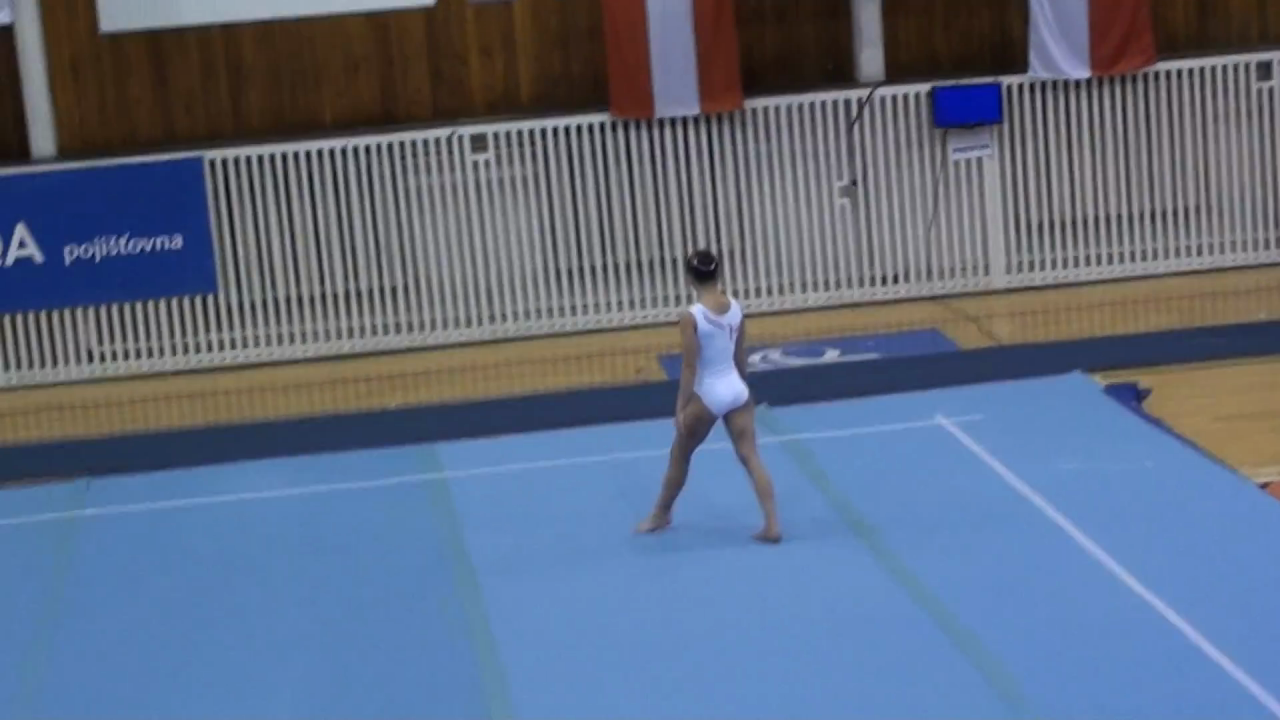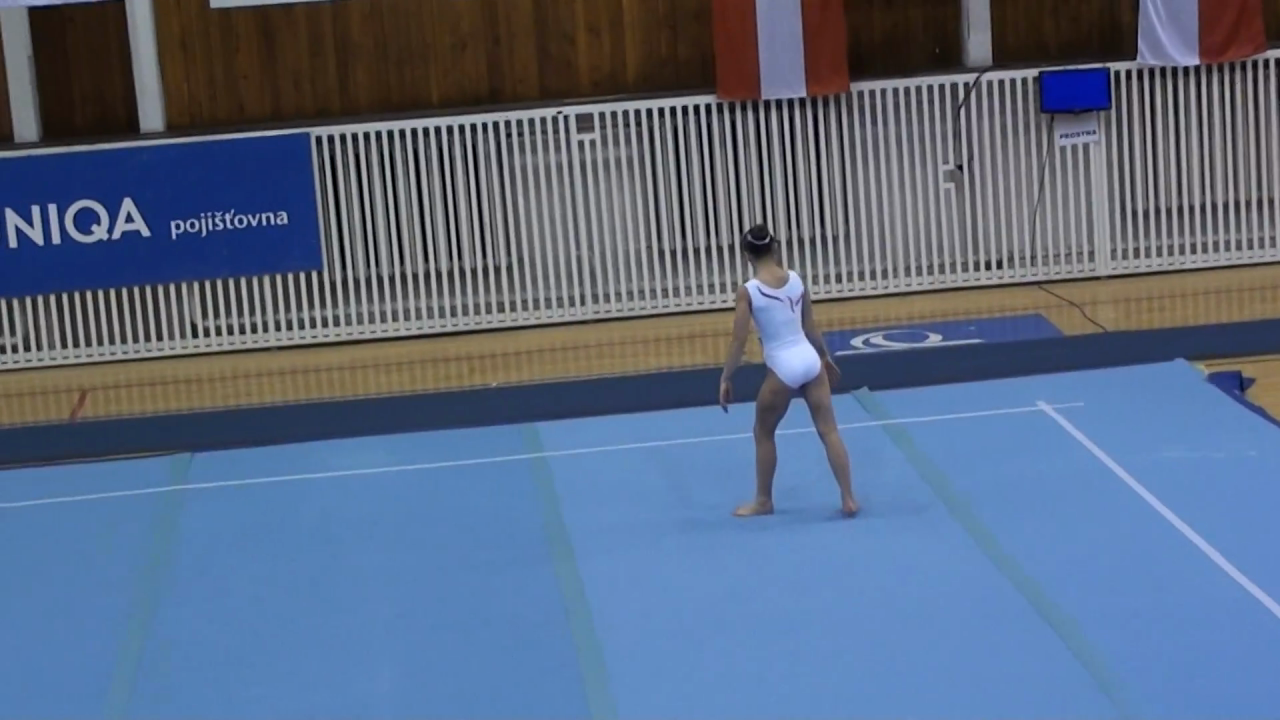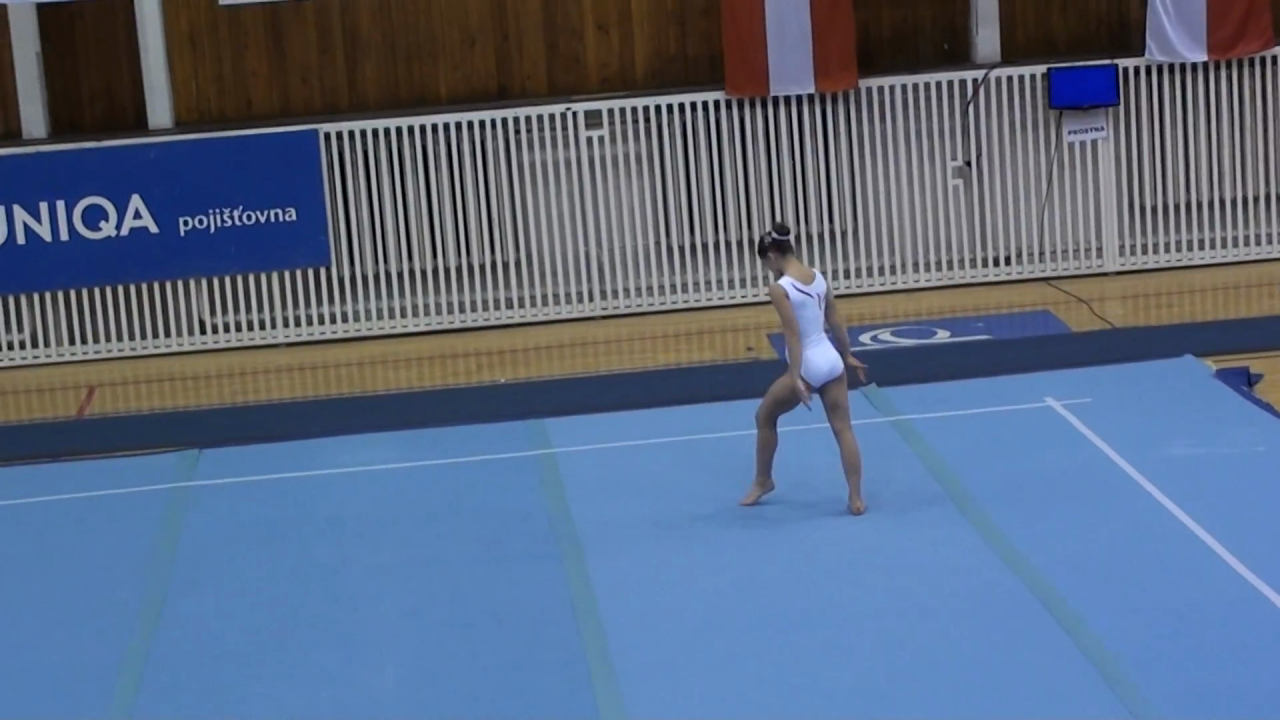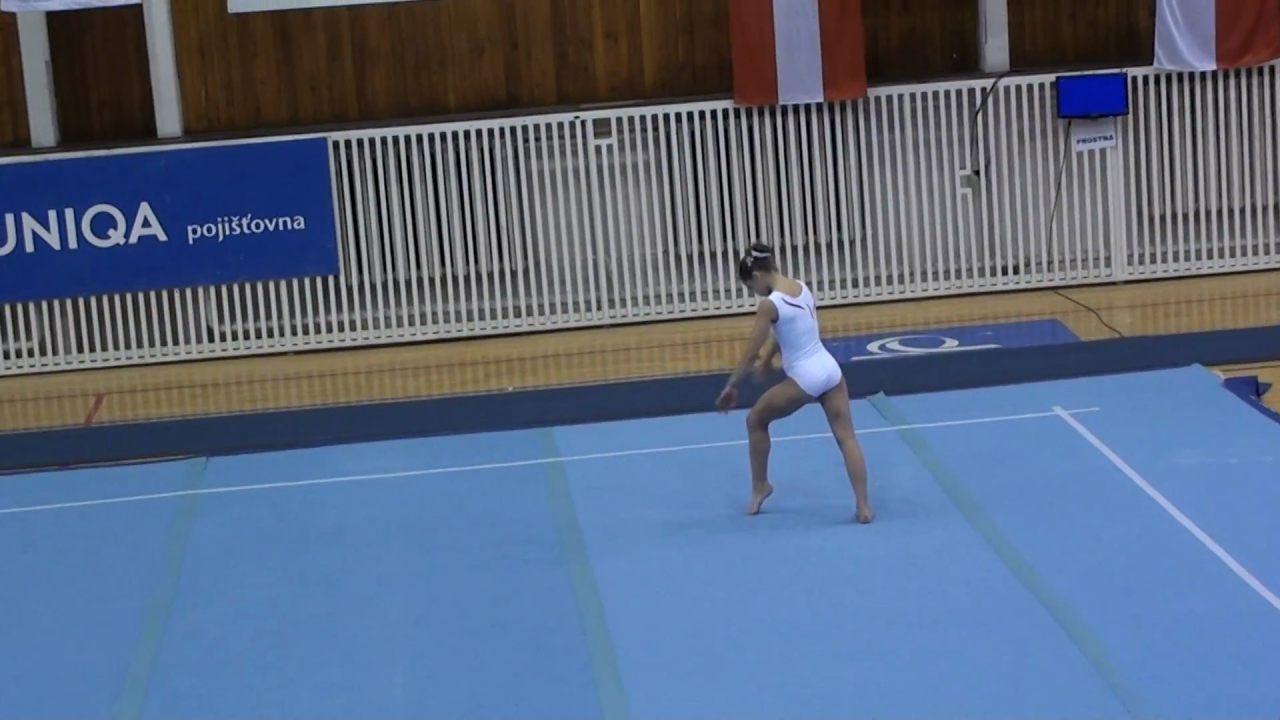
dt=0.4s
person 1, frame 1
left shoulder: (690, 316)
right shoulder: (734, 307)
left elbow: (690, 367)
right elbow: (739, 356)
left wrist: (680, 409)
left hip: (710, 395)
right hip: (736, 391)
left knee: (679, 455)
right knee: (750, 458)
left ankle: (661, 514)
right ankle: (772, 525)
person 1, frame 2
left shoulder: (747, 291)
right shoulder: (796, 279)
left elbow: (739, 340)
right elbow: (810, 325)
left wrist: (725, 379)
right wrist: (825, 357)
left hip: (783, 369)
right hip: (810, 361)
left knee: (763, 432)
right knee: (829, 431)
left ankle: (763, 501)
right ankle: (848, 499)
person 1, frame 3
left shoulder: (779, 288)
right shoulder: (818, 277)
left elbow: (793, 336)
right elbow: (835, 322)
left wrist: (795, 378)
right wrist: (848, 355)
left hip: (808, 367)
right hip: (832, 361)
left knee: (765, 417)
right knee: (843, 429)
left ankle: (762, 482)
right ankle: (856, 499)
person 1, frame 4
left shoulder: (769, 305)
right shoulder: (802, 287)
left elbow: (750, 354)
left wrist: (731, 386)
right wrist: (766, 357)
left hip: (804, 379)
right hip: (830, 369)
left knee: (755, 420)
right knee: (847, 438)
left ankle: (760, 486)
right ankle: (863, 507)
